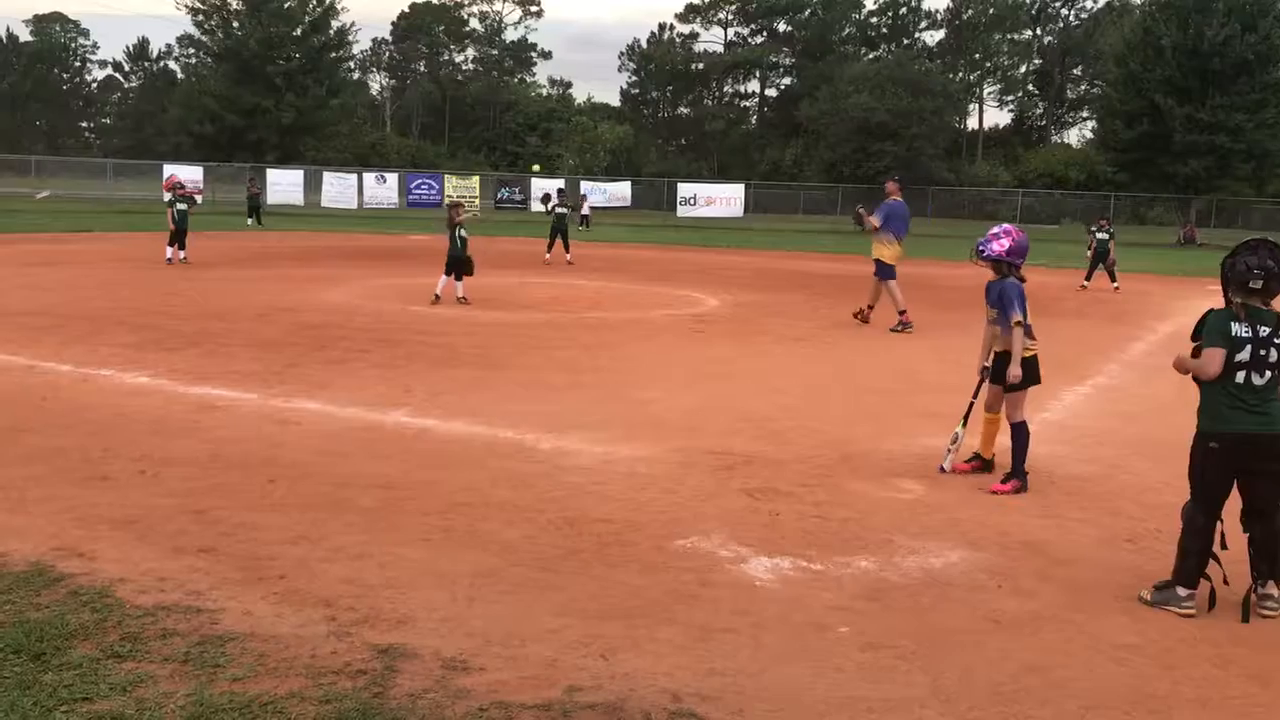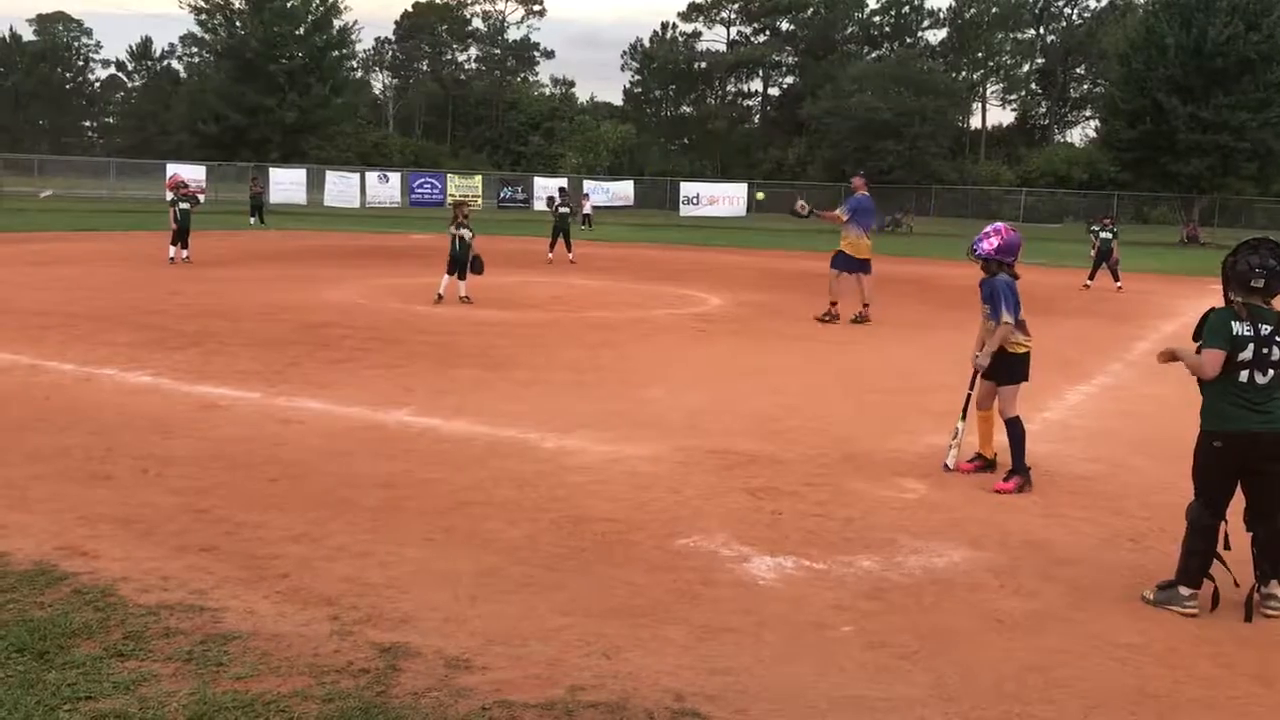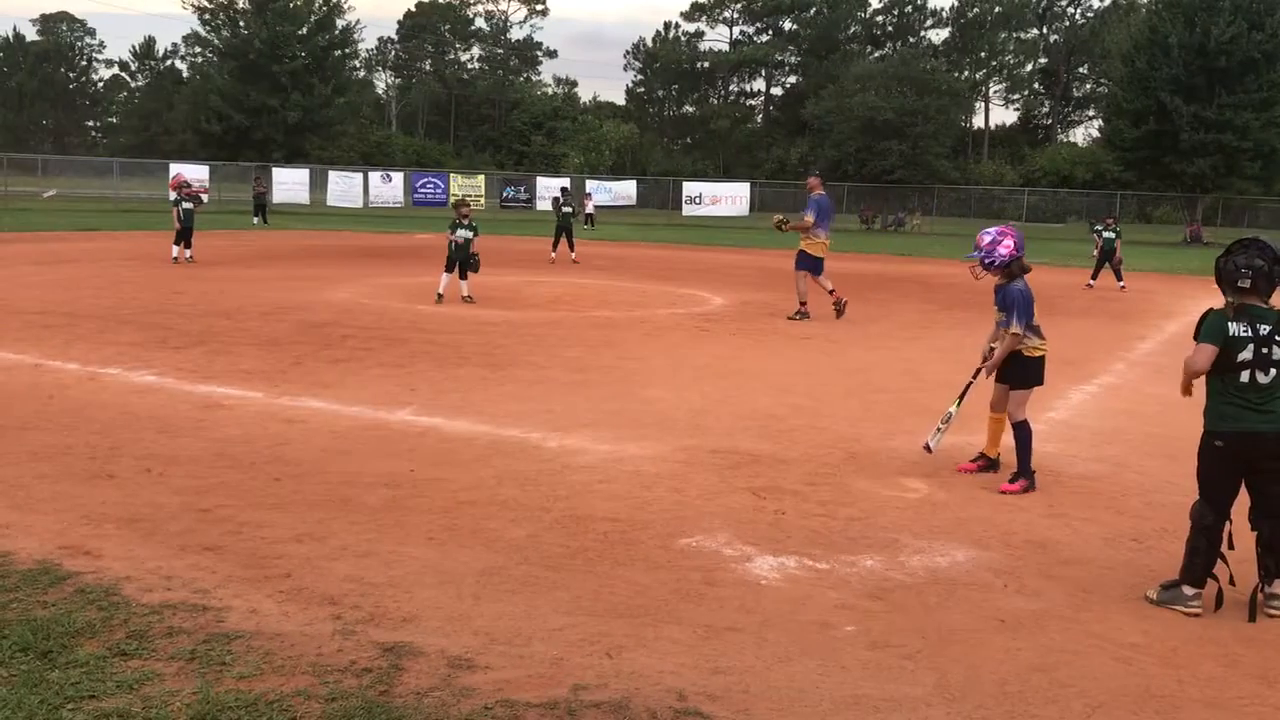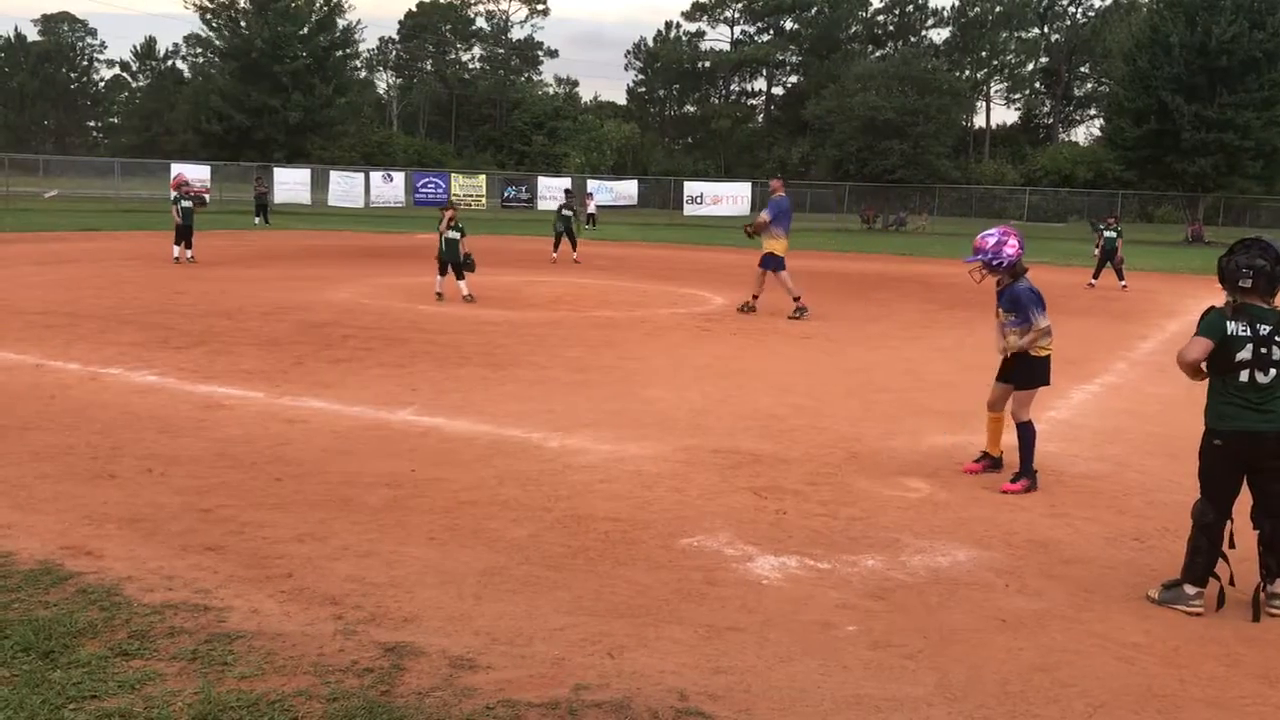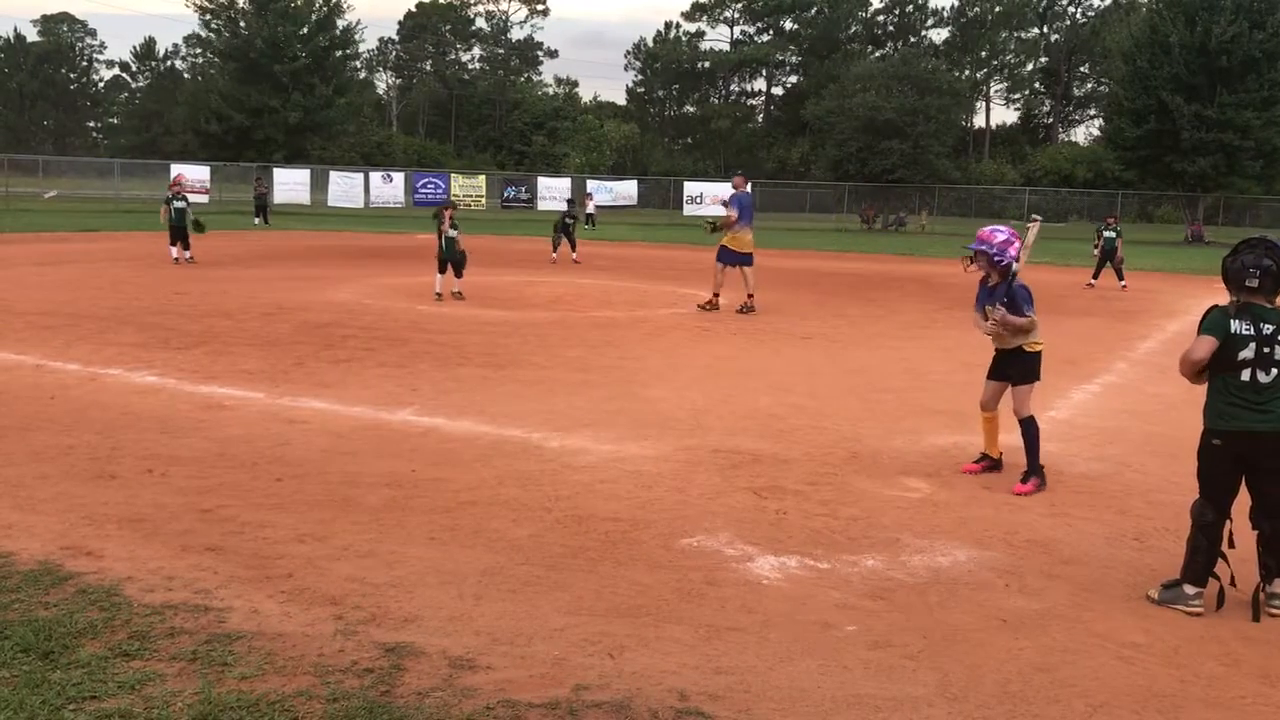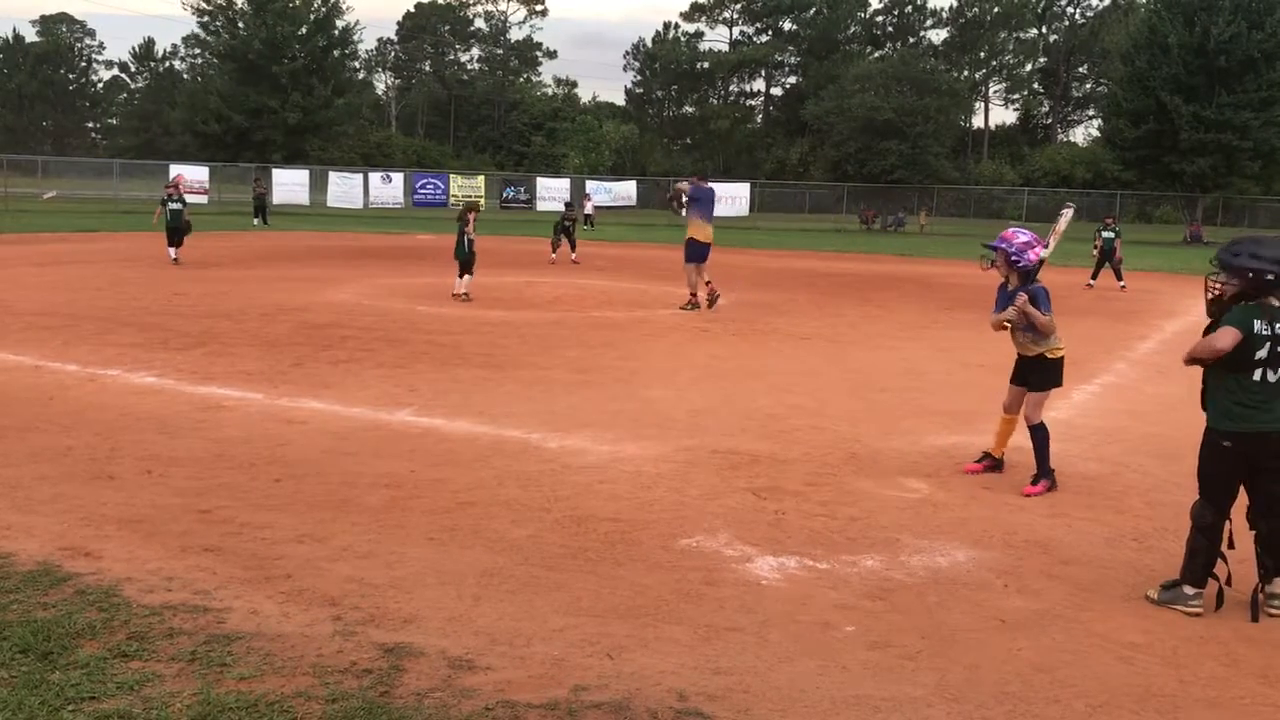
dt=0.4s
person 1, frame 1
left shoulder: (1221, 319)
left elbow: (1209, 369)
left wrist: (1183, 362)
left hip: (1220, 434)
left knee: (1202, 512)
left ankle: (1183, 590)
person 1, frame 2
left shoulder: (1222, 318)
left elbow: (1208, 369)
left wrist: (1178, 354)
left hip: (1224, 433)
left knee: (1207, 511)
left ankle: (1186, 589)
person 1, frame 3
left shoulder: (1220, 319)
left elbow: (1198, 365)
left wrist: (1185, 381)
left hip: (1226, 433)
left knee: (1211, 511)
left ankle: (1190, 588)
person 1, frame 4
left shoulder: (1220, 318)
left elbow: (1188, 356)
left wrist: (1197, 371)
left hip: (1226, 433)
left knee: (1212, 511)
left ankle: (1191, 588)
person 1, frame 5
left shoulder: (1223, 317)
left elbow: (1195, 356)
left wrist: (1193, 374)
left hip: (1225, 432)
left knee: (1211, 510)
left ankle: (1191, 588)
person 1, frame 6
left shoulder: (1240, 314)
left elbow: (1218, 344)
left wrist: (1192, 355)
left hip: (1229, 432)
left knee: (1211, 510)
left ankle: (1191, 588)
person 2, frame 1
left shoulder: (1010, 287)
right shoulder: (992, 285)
left elbow: (1017, 326)
left wrist: (1016, 363)
right wrist: (983, 359)
left hip: (1019, 357)
right hip: (1001, 355)
left knee: (1014, 414)
right knee: (991, 407)
left ankle: (1018, 476)
right ankle: (984, 457)
person 2, frame 2
left shoulder: (1001, 283)
right shoulder: (988, 281)
left elbow: (1006, 325)
left wrist: (986, 355)
right wrist: (977, 350)
left hip: (1012, 353)
right hip: (997, 351)
left knee: (1007, 410)
right knee: (982, 403)
left ankle: (1020, 472)
right ankle: (986, 456)
person 2, frame 3
left shoulder: (1016, 290)
right shoulder: (1004, 285)
left elbow: (1015, 334)
left wrist: (995, 361)
right wrist: (989, 343)
left hip: (1027, 356)
right hip: (1010, 354)
left knee: (1015, 412)
right knee: (997, 406)
left ankle: (1025, 475)
right ankle: (990, 456)
person 2, frame 4
left shoulder: (1023, 290)
right shoulder: (1002, 286)
left elbow: (1042, 328)
left wrist: (1018, 345)
right wrist: (1001, 341)
left hip: (1032, 356)
right hip: (1013, 356)
left knee: (1019, 412)
right knee: (994, 404)
left ankle: (1027, 475)
right ankle: (992, 456)
person 2, frame 5
left shoulder: (1015, 288)
right shoulder: (985, 283)
left elbow: (1032, 323)
right elbow: (978, 315)
left wrist: (1008, 319)
right wrist: (984, 326)
left hip: (1025, 352)
right hip: (1003, 351)
left knee: (1021, 409)
right knee: (987, 403)
left ankle: (1035, 473)
right ankle: (991, 456)
person 2, frame 6
left shoulder: (1035, 291)
right shoulder: (1004, 289)
left elbow: (1050, 328)
right elbow: (995, 324)
left wrist: (1027, 309)
right wrist: (1004, 316)
left hip: (1046, 358)
right hip: (1025, 357)
left knee: (1032, 415)
right knee: (1010, 407)
left ankle: (1045, 476)
right ankle: (994, 456)
